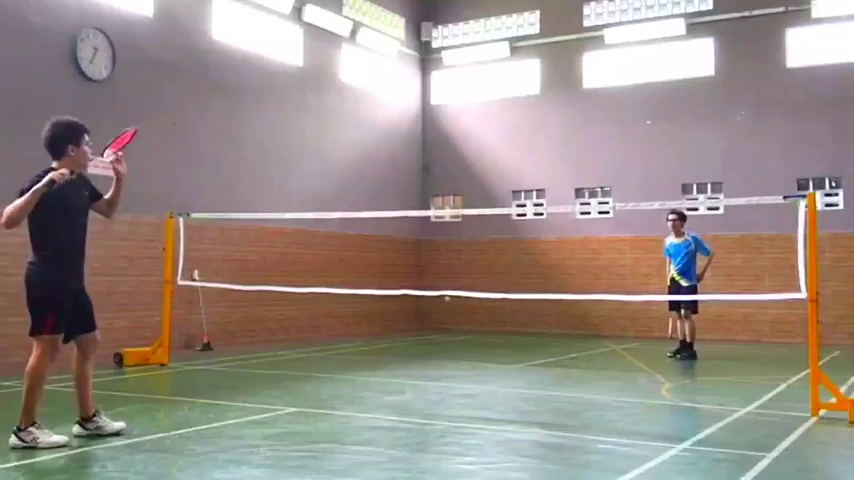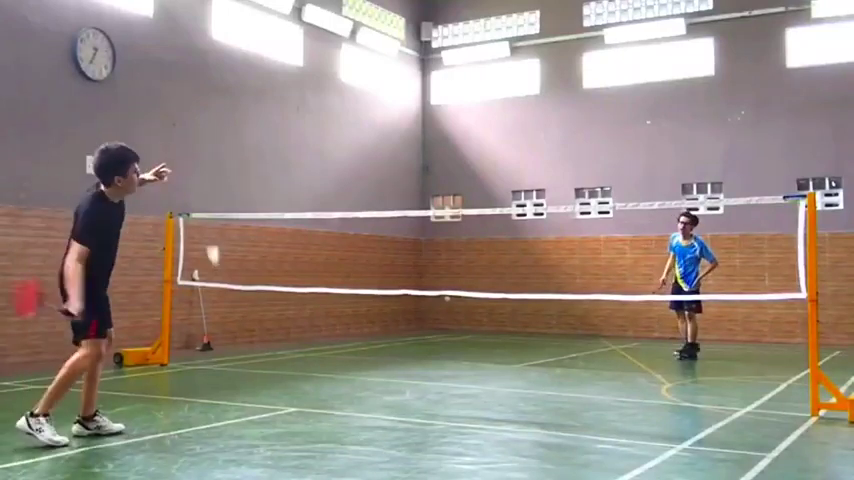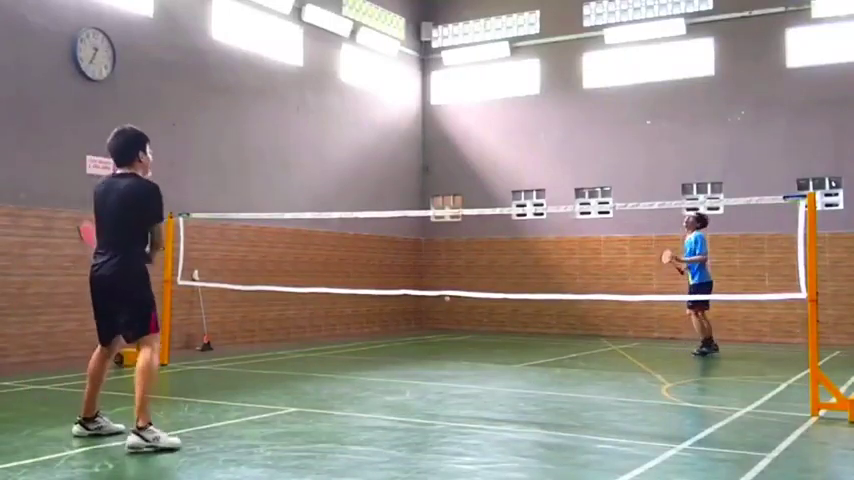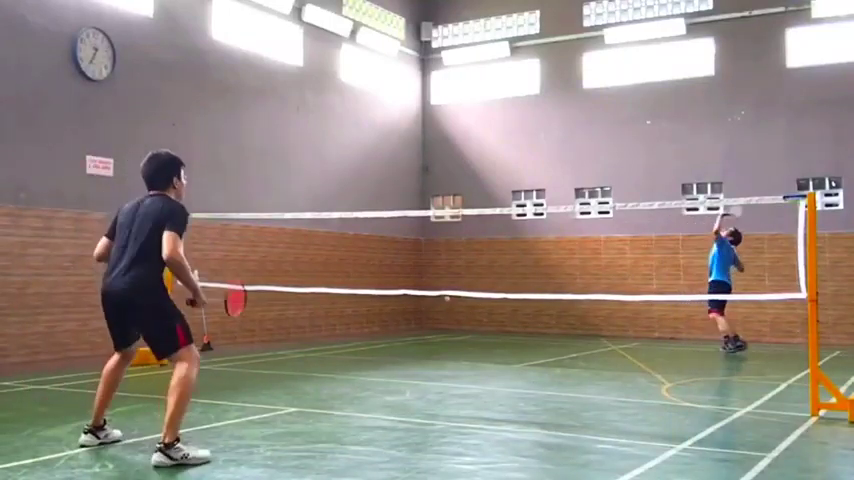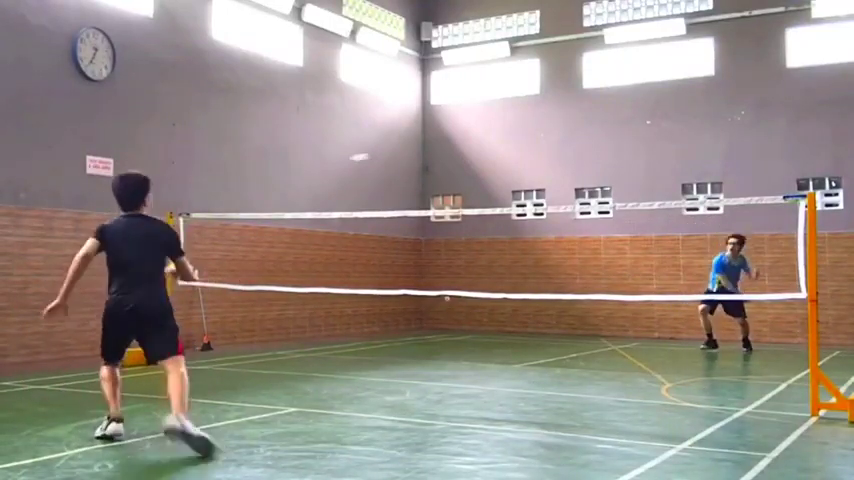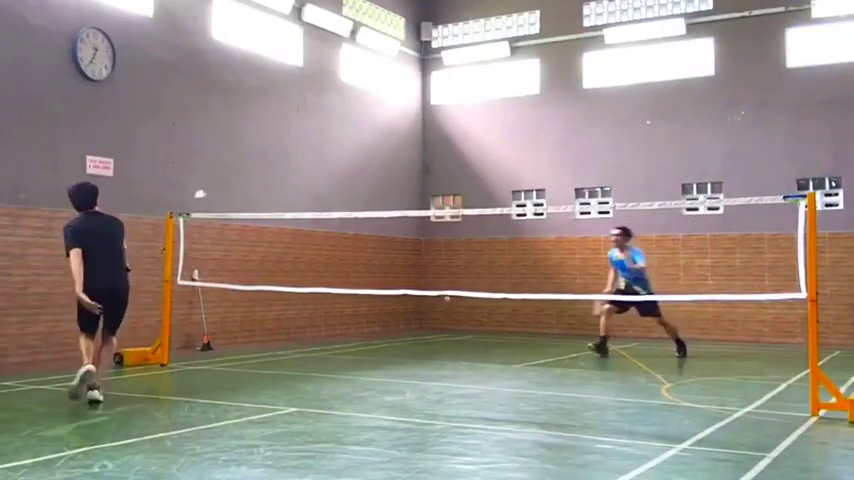
dt=0.7s
person 1, frame 1
left shoulder: (80, 182)
right shoulder: (43, 181)
left elbow: (108, 210)
left wrist: (119, 178)
right wrist: (43, 186)
left hip: (72, 280)
right hip: (47, 280)
left knee: (89, 342)
right knee: (47, 347)
left ankle: (88, 418)
person 1, frame 2
left shoulder: (109, 194)
right shoulder: (94, 213)
left elbow: (127, 188)
right elbow: (74, 259)
left wrist: (148, 179)
right wrist: (75, 300)
left hip: (93, 285)
right hip: (84, 288)
left knee: (100, 346)
right knee: (90, 348)
left ankle: (88, 418)
right ankle: (37, 417)
person 1, frame 3
left shoulder: (102, 188)
right shoulder: (147, 190)
right elbow: (158, 240)
right wrist: (150, 253)
left hip: (100, 274)
right hip: (127, 276)
left knee: (107, 344)
right knee: (149, 345)
left ankle: (88, 418)
right ankle: (142, 427)
person 1, frame 4
left shoulder: (128, 208)
right shoulder: (173, 209)
left elbow: (99, 254)
right elbow: (171, 255)
right wrist: (195, 289)
left hip: (112, 292)
right hip: (144, 293)
left knee: (123, 354)
right knee: (187, 359)
left ankle: (95, 428)
right ankle: (168, 445)
person 1, frame 5
left shoulder: (107, 229)
right shoulder: (163, 230)
left elbow: (83, 256)
right elbow: (186, 273)
left wrist: (62, 298)
right wrist: (178, 271)
left hip: (118, 309)
right hip: (154, 308)
left knee: (109, 365)
right knee: (175, 365)
left ankle: (114, 419)
right ankle: (178, 420)
person 1, frame 6
left shoulder: (73, 227)
right shoulder: (115, 223)
left elbow: (76, 259)
left wrist: (79, 291)
left hip: (92, 289)
right hip: (119, 287)
left knee: (86, 335)
right knee: (109, 337)
left ankle: (87, 367)
right ankle: (94, 386)
person 2, frame 1
left shoulder: (692, 239)
right shoulder: (667, 242)
left elbow: (710, 254)
left wrist: (702, 272)
right wrist: (669, 283)
left hip: (688, 282)
right hip: (674, 282)
left knee: (686, 314)
right knee: (678, 315)
left ankle: (690, 349)
right ankle: (682, 346)
person 2, frame 2
left shoulder: (699, 243)
right shoulder: (674, 238)
left elbow: (714, 263)
left wrist: (700, 277)
right wrist: (665, 275)
left hip: (691, 285)
right hip: (678, 282)
left knee: (689, 315)
right knee: (679, 314)
left ankle: (691, 349)
right ankle: (690, 344)
person 2, frame 3
left shoulder: (698, 236)
right shoulder: (689, 238)
left elbow: (703, 258)
left wrist: (683, 260)
right wrist: (685, 266)
left hip: (701, 281)
right hip: (695, 281)
left knee: (692, 312)
right knee: (700, 313)
left ankle: (706, 345)
right ankle: (710, 343)
person 2, frame 4
left shoulder: (723, 243)
right shoulder: (730, 251)
left elbow: (715, 231)
right elbow: (741, 268)
left wrist: (720, 217)
left hip: (718, 282)
right hip: (724, 283)
left knee: (714, 315)
right knee: (719, 314)
left ankle: (736, 340)
right ankle: (728, 340)
person 2, frame 5
left shoulder: (742, 260)
right shoulder: (719, 260)
left elbow: (750, 275)
right elbow: (723, 280)
left wrist: (754, 274)
right wrist: (738, 292)
left hip: (731, 291)
right hip: (714, 289)
left knee: (742, 320)
right knee: (702, 309)
left ankle: (746, 341)
right ankle: (711, 340)
person 2, frame 6
left shoulder: (635, 252)
right shoulder: (612, 254)
left elbow: (643, 268)
left wrist: (634, 266)
right wrist: (609, 287)
left hip: (642, 291)
right hip: (623, 289)
left knee: (660, 320)
right knee: (605, 310)
left ankle: (679, 344)
right ankle: (602, 344)
